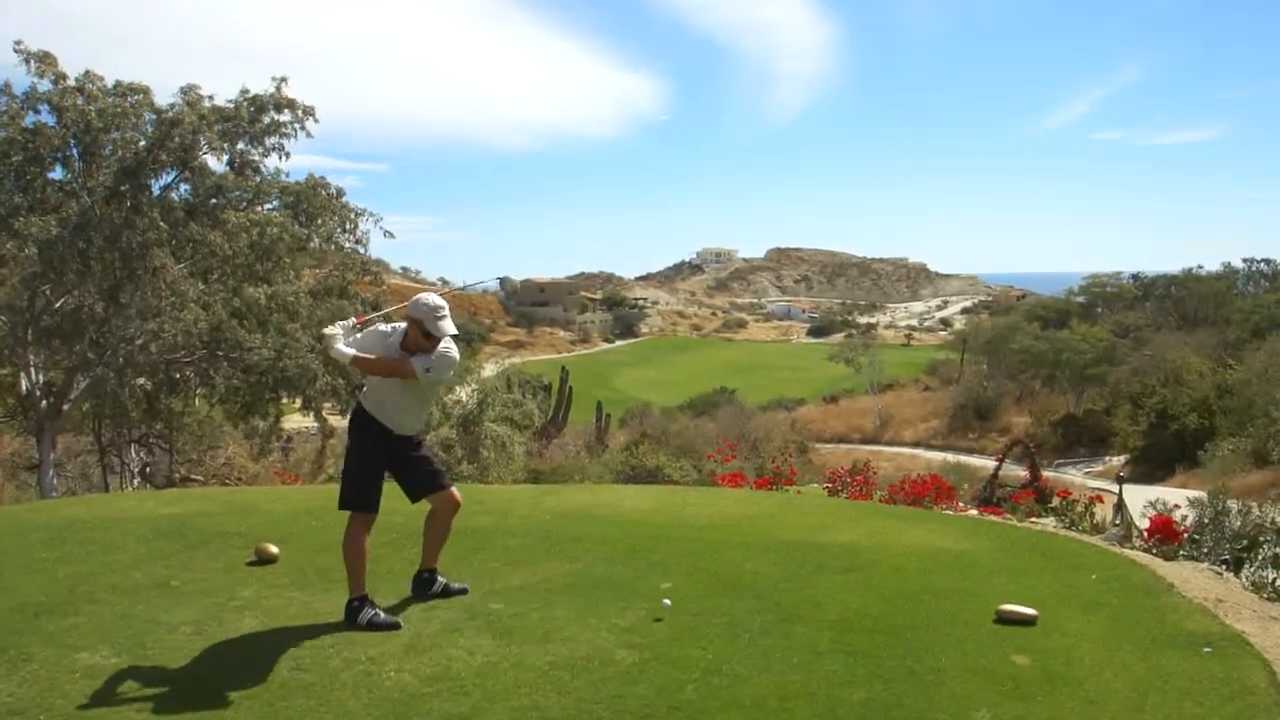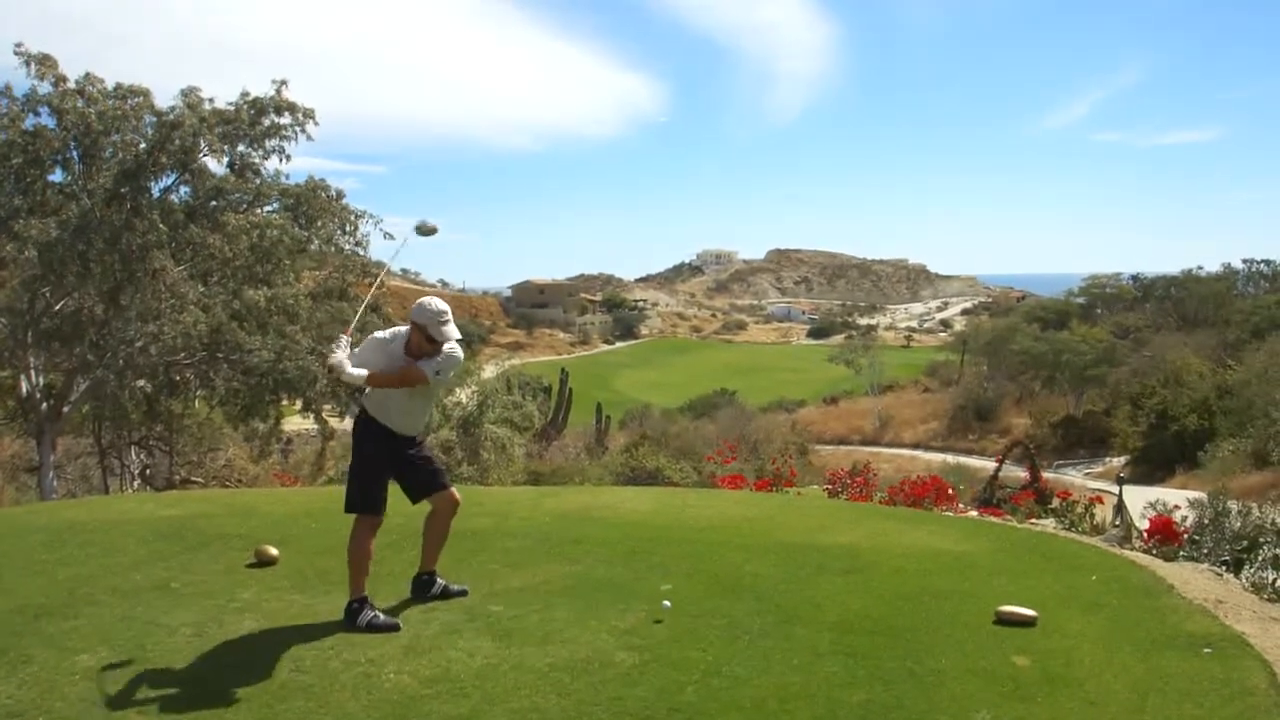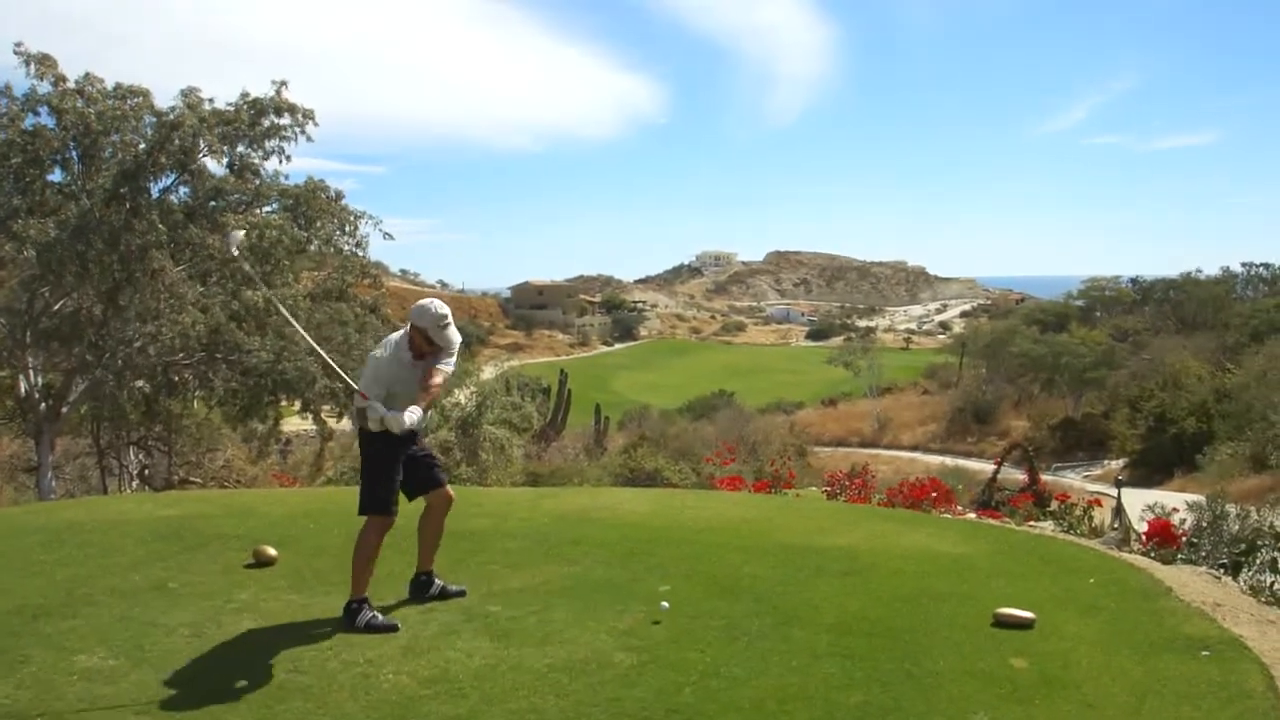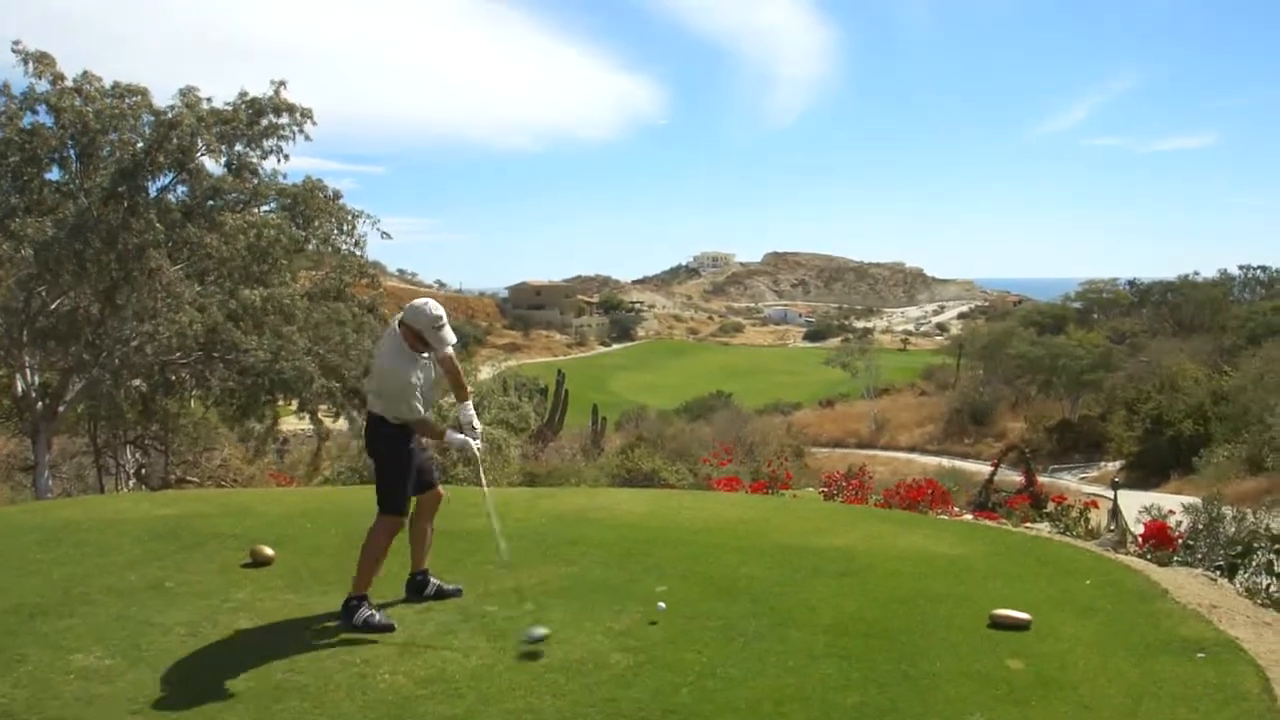
dt=0.1s
person 1, frame 1
left shoulder: (447, 355)
right shoulder: (381, 334)
left elbow: (386, 370)
right elbow: (337, 351)
left wrist: (347, 352)
right wrist: (338, 335)
left hip: (409, 438)
right hip: (370, 429)
left knee: (449, 501)
right knee: (363, 514)
left ankle: (426, 578)
right ankle: (358, 602)
person 1, frame 2
left shoulder: (451, 355)
right shoulder: (382, 343)
left elbow: (399, 379)
right elbow: (338, 368)
left wrist: (355, 374)
right wrist: (341, 357)
left hip: (409, 438)
right hip: (374, 431)
left knee: (448, 501)
right knee: (369, 517)
left ankle: (425, 579)
right ankle: (357, 604)
person 1, frame 3
left shoulder: (448, 344)
right shoulder: (384, 358)
left elbow: (434, 384)
right elbow: (363, 408)
left wrist: (410, 414)
right wrist: (377, 417)
left hip: (409, 434)
right hip: (382, 437)
left knee: (442, 498)
right knee: (381, 516)
left ankle: (424, 580)
right ankle: (357, 603)
person 1, frame 4
left shoulder: (423, 330)
right shoulder: (397, 367)
left elbow: (448, 362)
right elbow: (419, 423)
left wrist: (466, 409)
right wrist: (455, 440)
left hip: (407, 429)
right hip: (390, 431)
left knee: (431, 497)
right knee: (393, 516)
left ankle: (419, 579)
right ankle: (356, 601)
